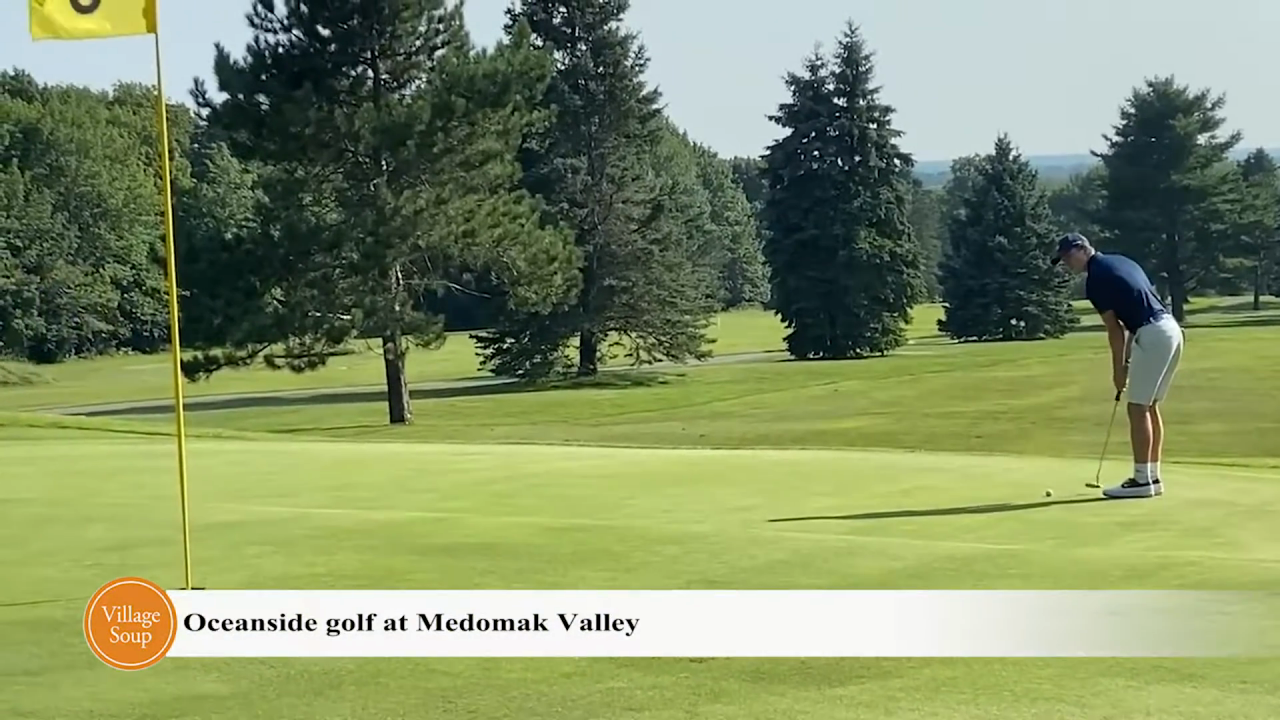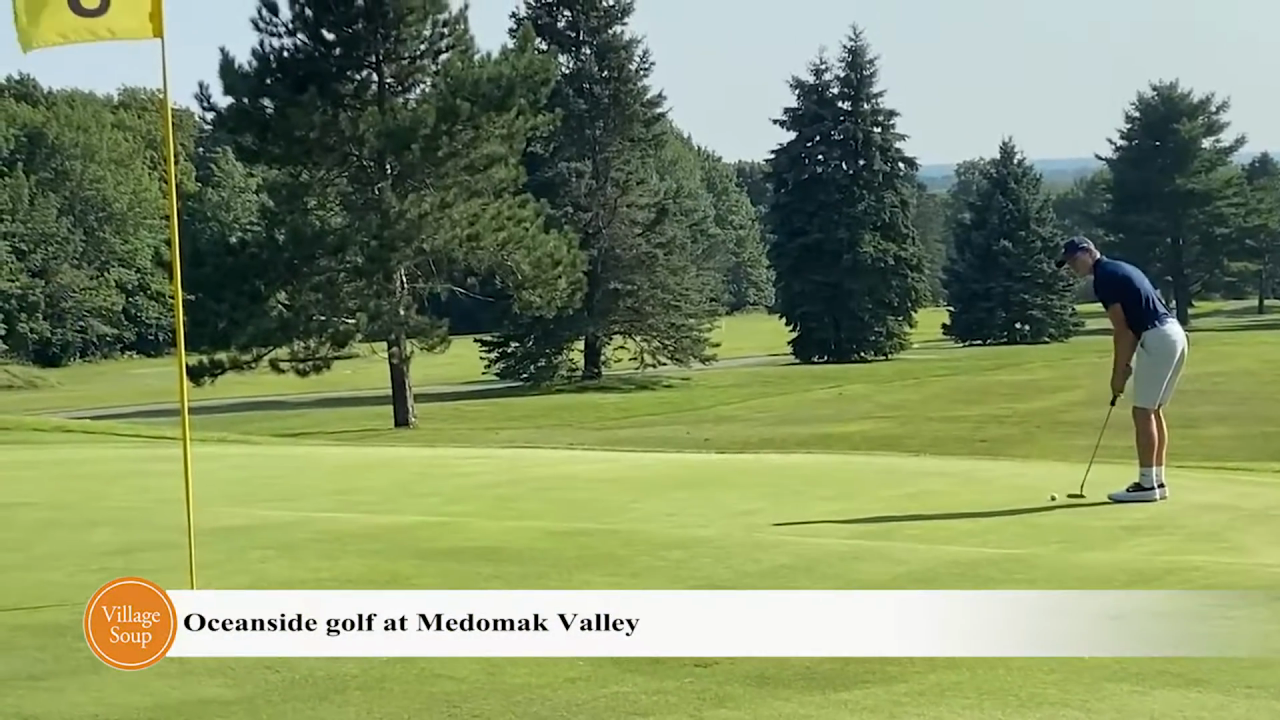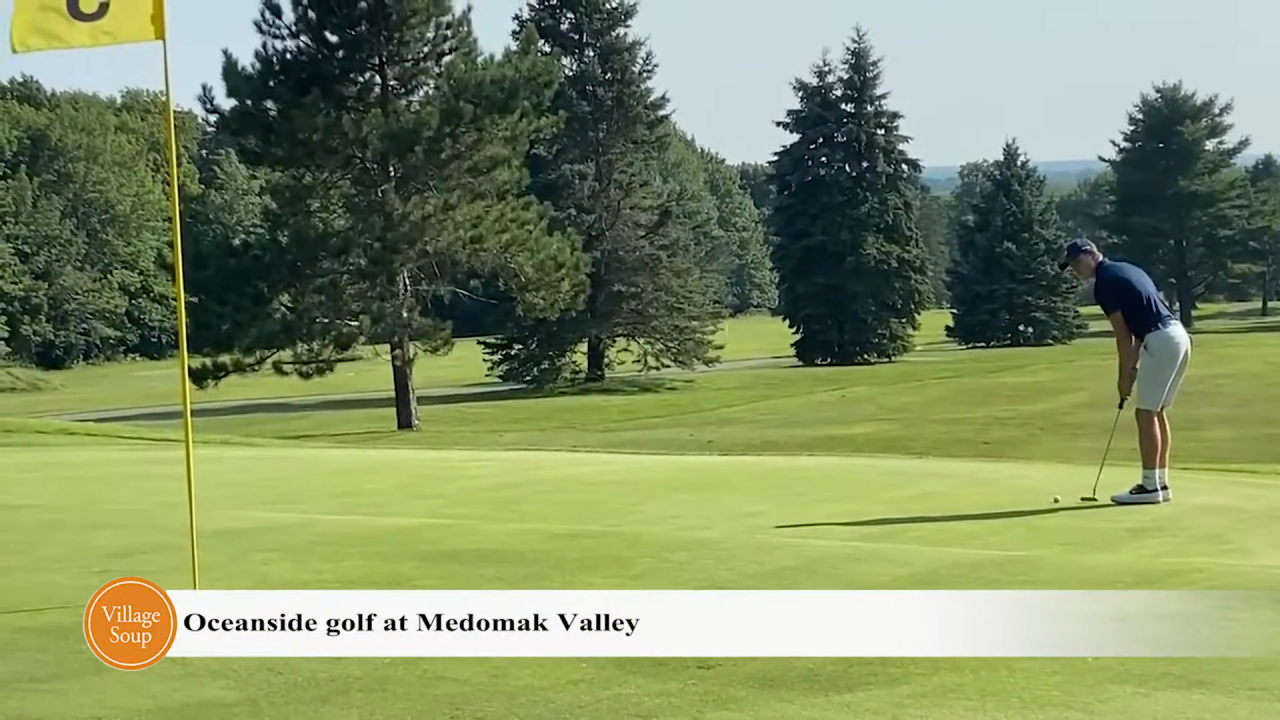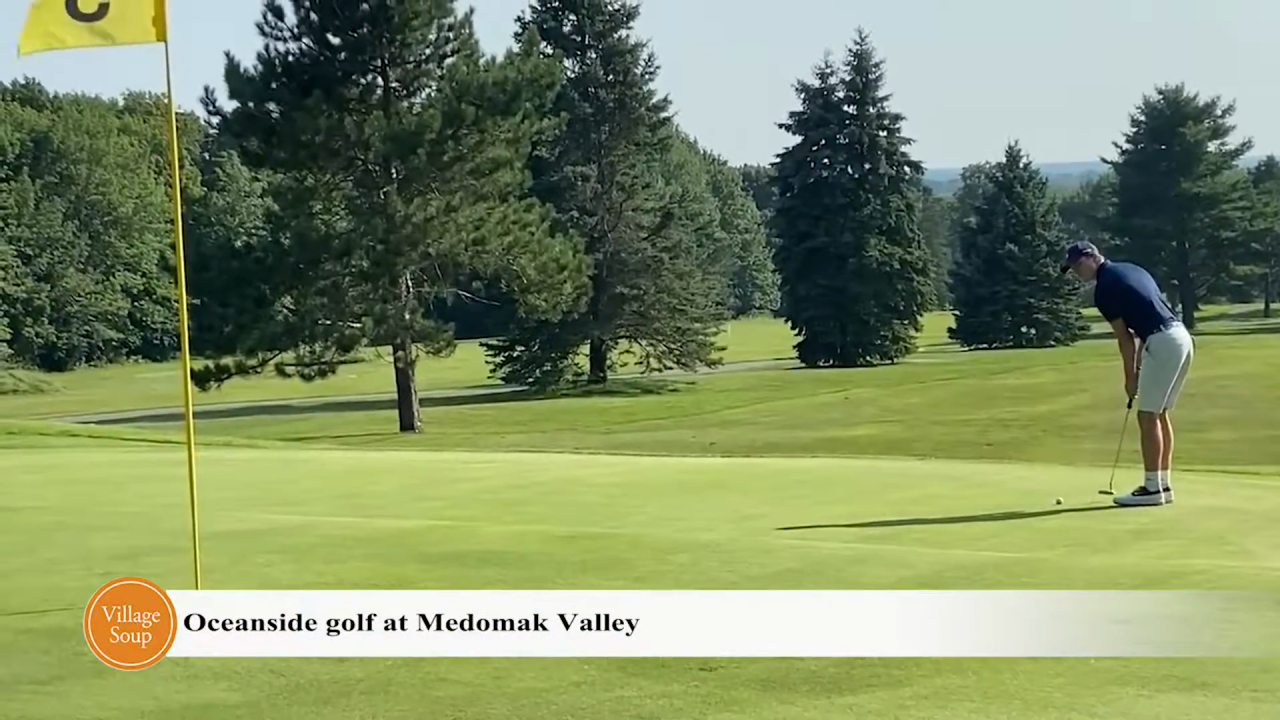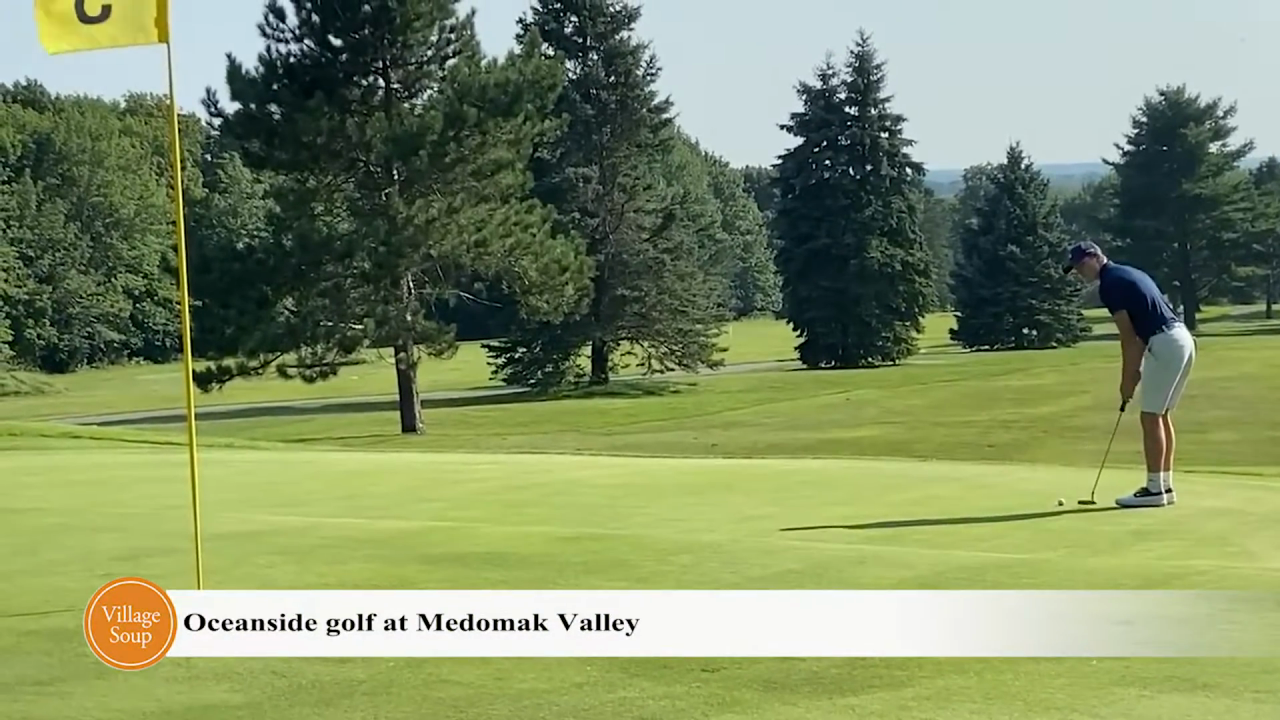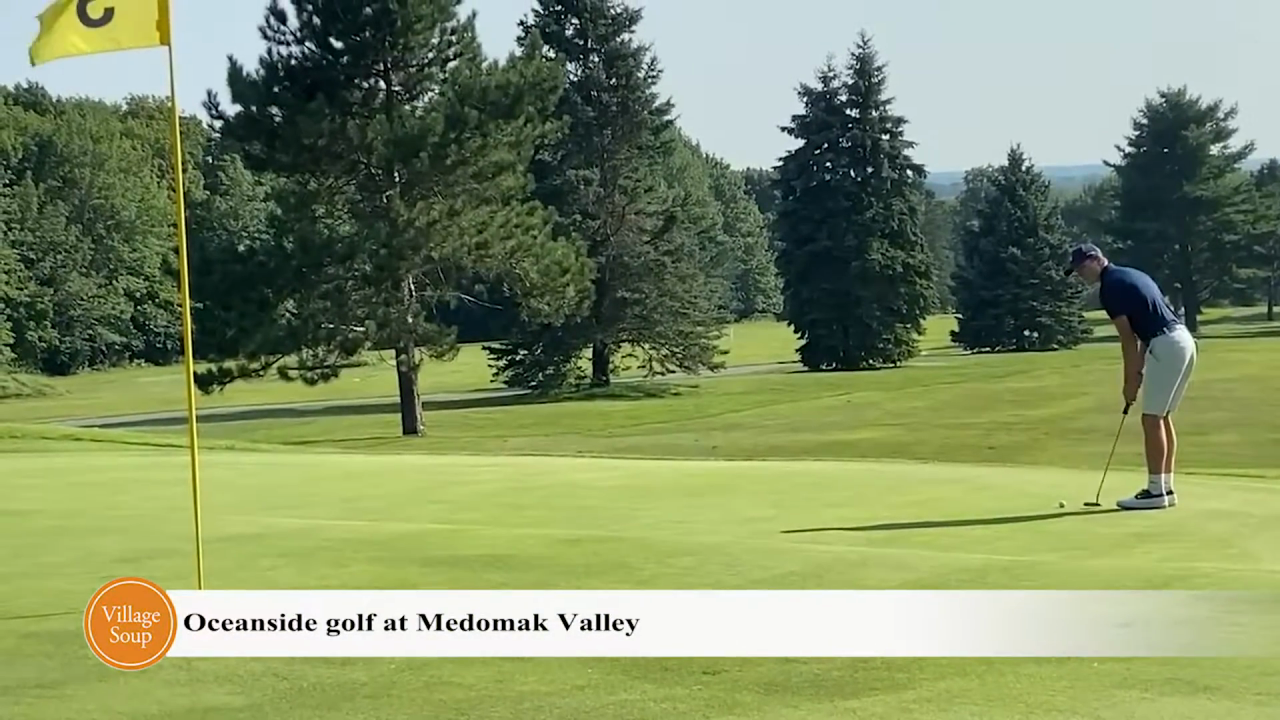
dt=0.3s
person 1, frame 1
left shoulder: (1096, 278)
right shoulder: (1118, 261)
left elbow: (1114, 329)
left wrist: (1118, 369)
right wrist: (1127, 360)
left hip: (1153, 335)
right hip: (1169, 330)
left knee: (1138, 408)
right knee: (1149, 406)
left ankle: (1142, 480)
right ankle: (1152, 476)
person 1, frame 2
left shoulder: (1104, 277)
right shoulder: (1119, 269)
left elbow: (1122, 329)
left wrist: (1117, 373)
right wrist: (1126, 366)
left hip: (1159, 340)
right hip: (1173, 335)
left knee: (1143, 412)
right knee: (1153, 410)
left ankle: (1147, 484)
right ankle: (1157, 481)
person 1, frame 3
left shoulder: (1105, 282)
right shoulder: (1124, 270)
left elbow: (1123, 334)
left wrist: (1124, 376)
right wrist: (1133, 366)
left hip: (1161, 342)
right hip: (1176, 336)
left knee: (1146, 414)
right knee: (1156, 412)
left ankle: (1150, 486)
right ankle: (1160, 483)
person 1, frame 4
left shoulder: (1105, 287)
right shoulder: (1128, 269)
left elbow: (1125, 338)
left wrist: (1130, 377)
right wrist: (1139, 365)
left hip: (1163, 343)
right hip: (1179, 337)
left knee: (1148, 416)
right knee: (1159, 414)
left ankle: (1153, 488)
right ankle: (1163, 484)
person 1, frame 5
left shoulder: (1110, 284)
right shoulder: (1127, 274)
left elbow: (1128, 335)
left wrist: (1127, 378)
right wrist: (1137, 369)
left hip: (1166, 344)
right hip: (1181, 339)
left knee: (1151, 417)
right knee: (1160, 415)
left ankle: (1154, 489)
right ankle: (1165, 486)
person 1, frame 6
left shoulder: (1110, 287)
right shoulder: (1130, 274)
left elbow: (1128, 338)
left wrist: (1129, 381)
right wrist: (1140, 371)
left hip: (1167, 346)
right hip: (1182, 341)
left knee: (1152, 418)
right knee: (1162, 417)
left ankle: (1155, 491)
right ankle: (1166, 488)
